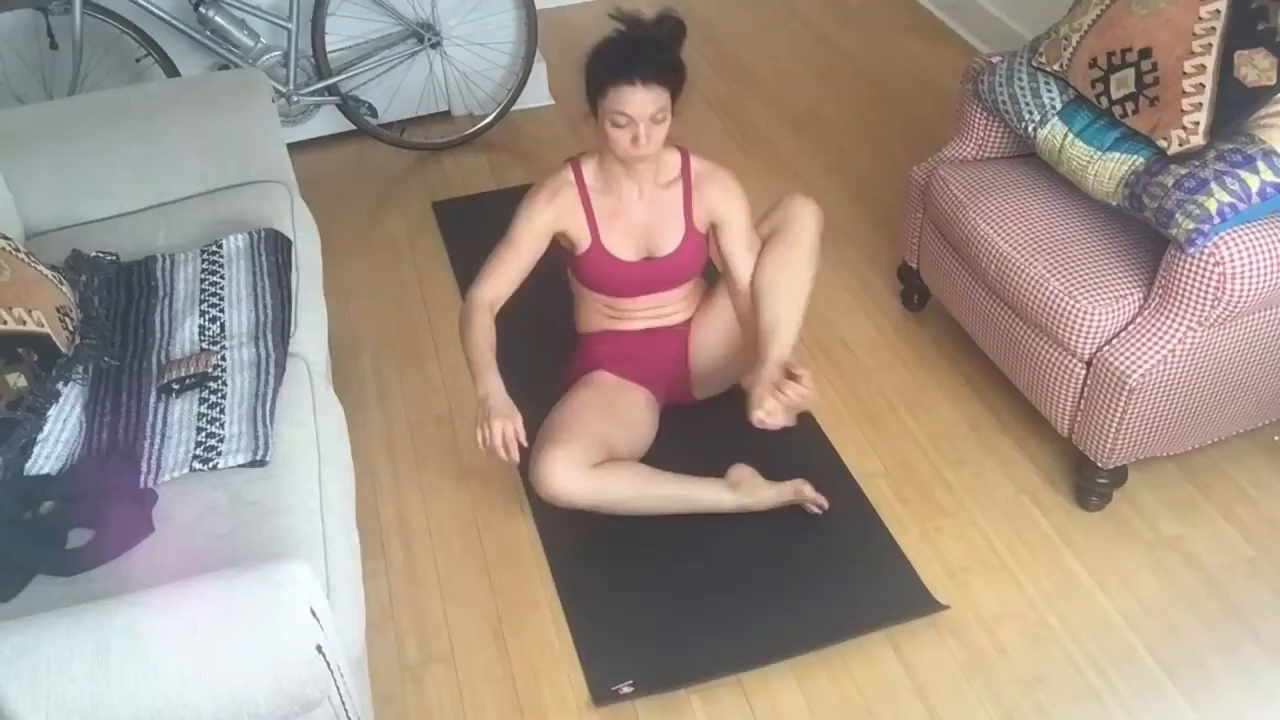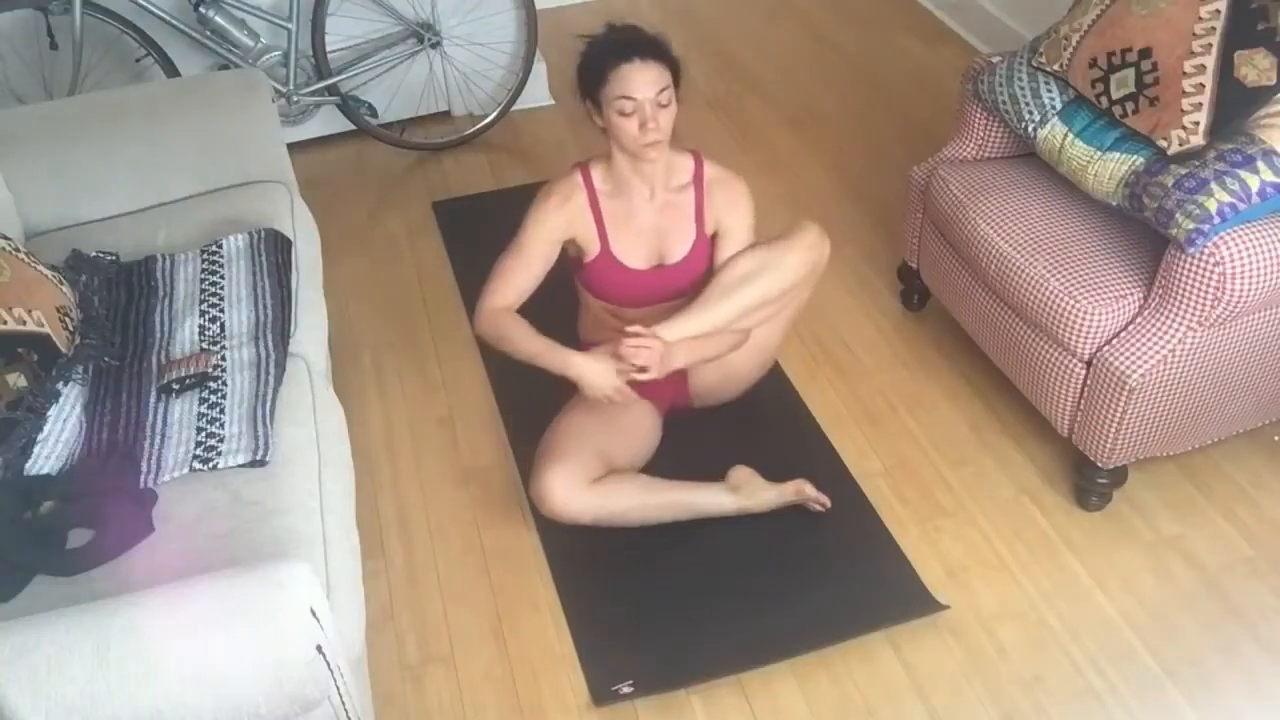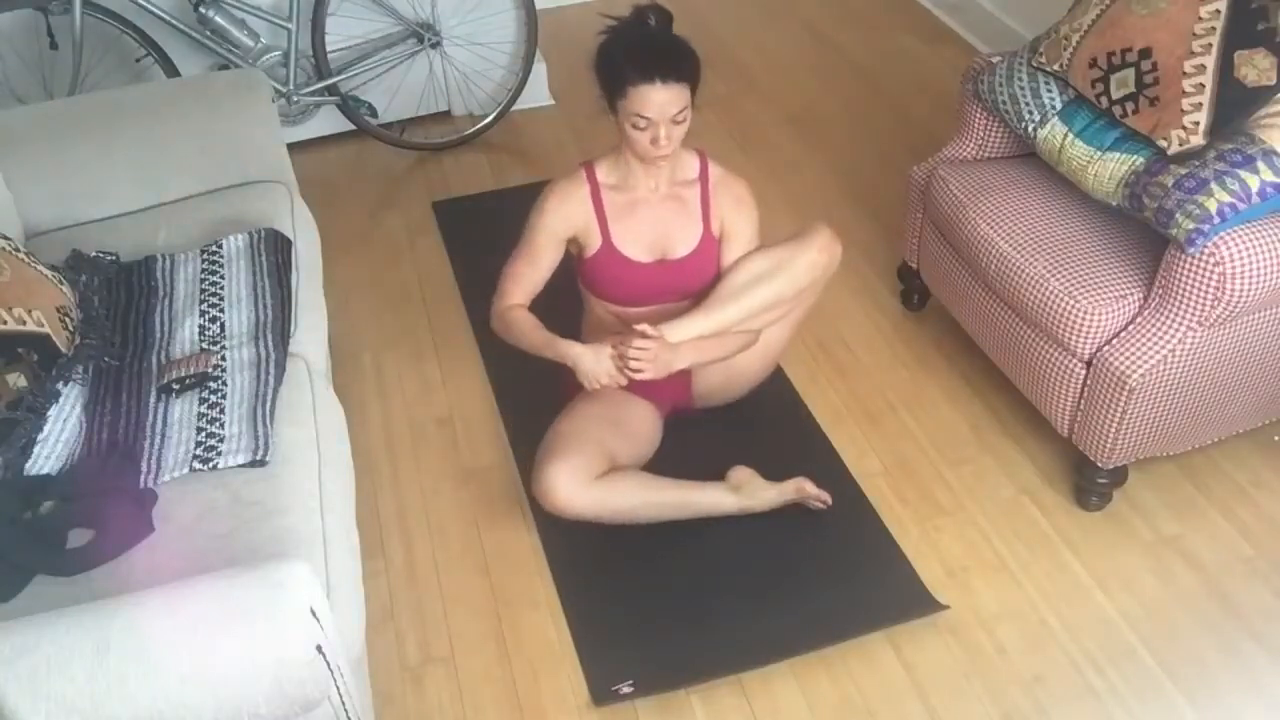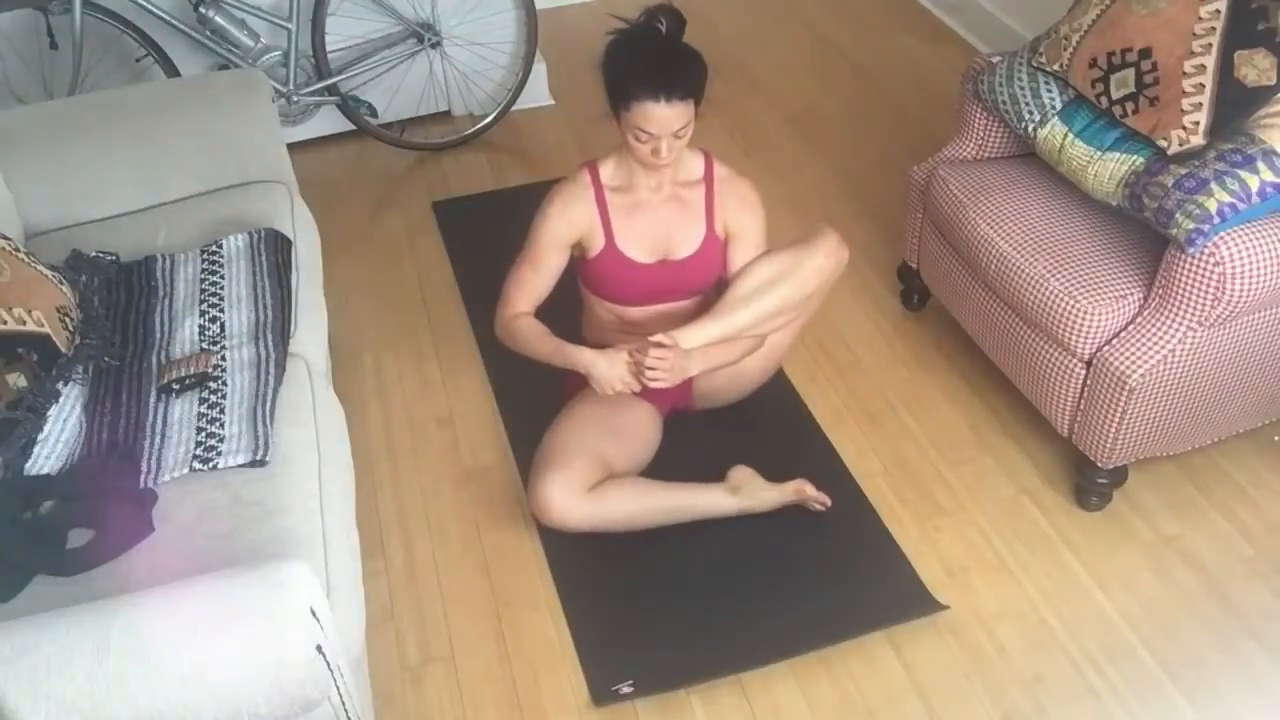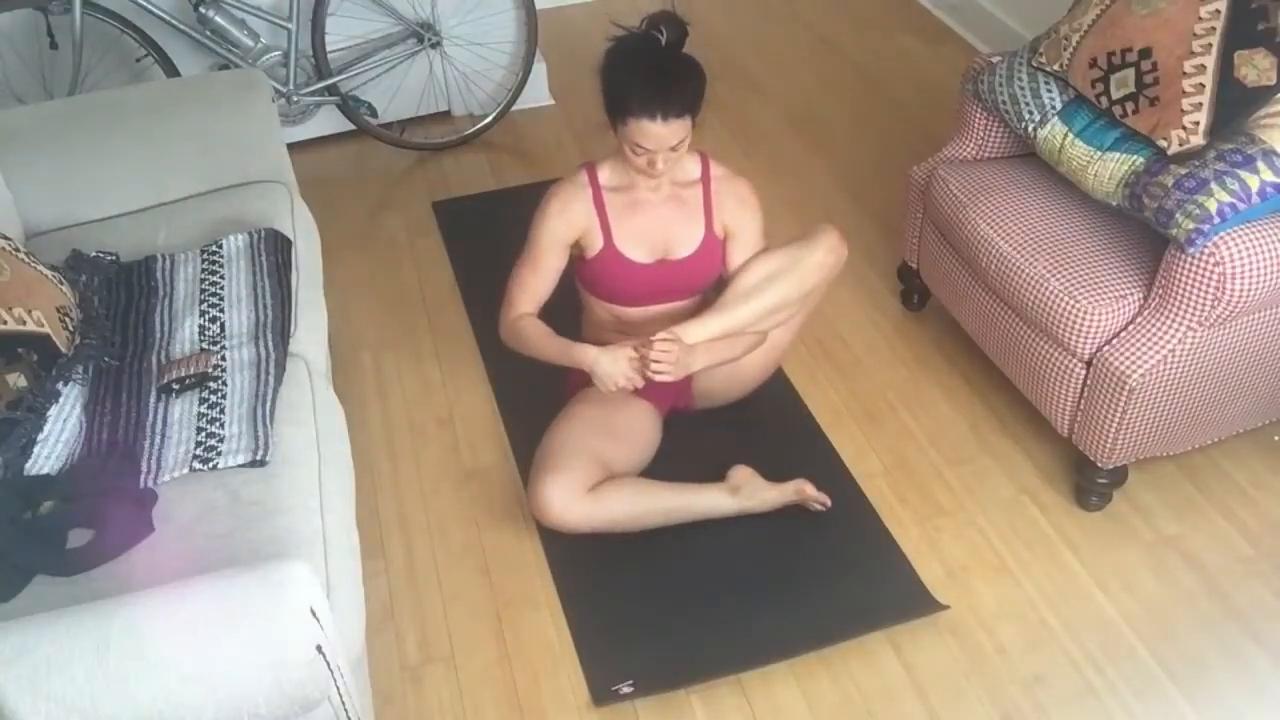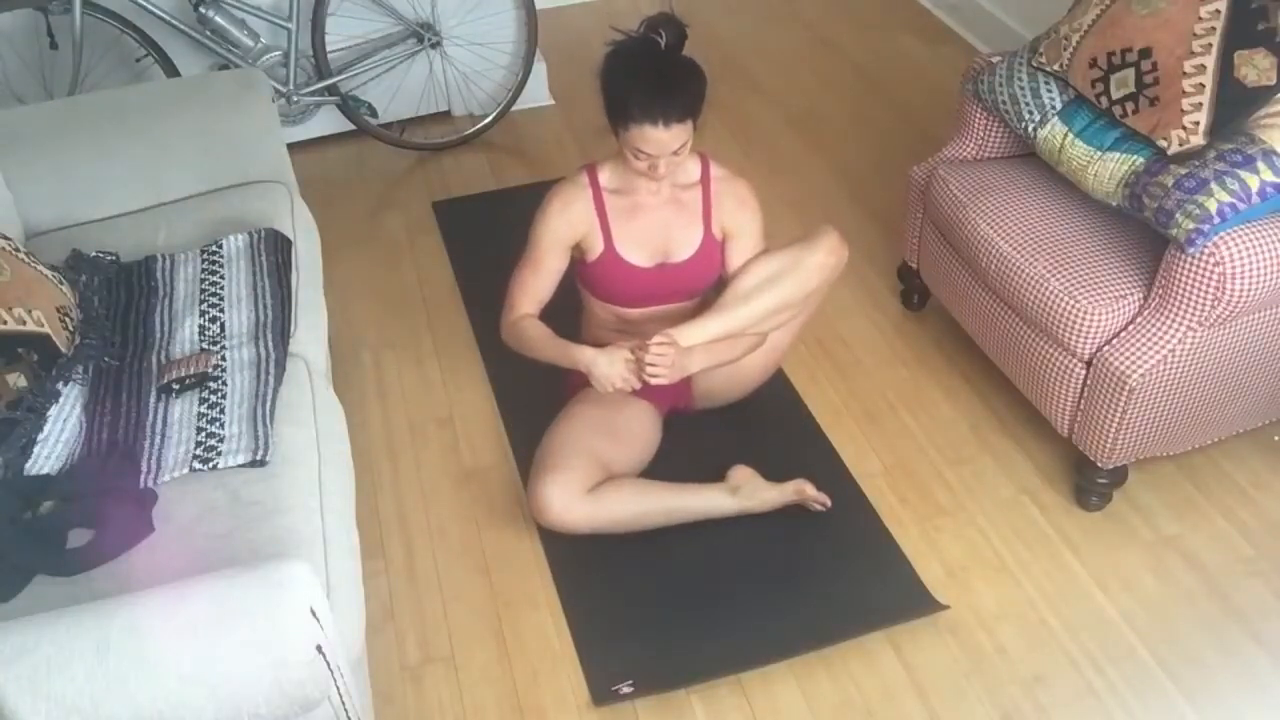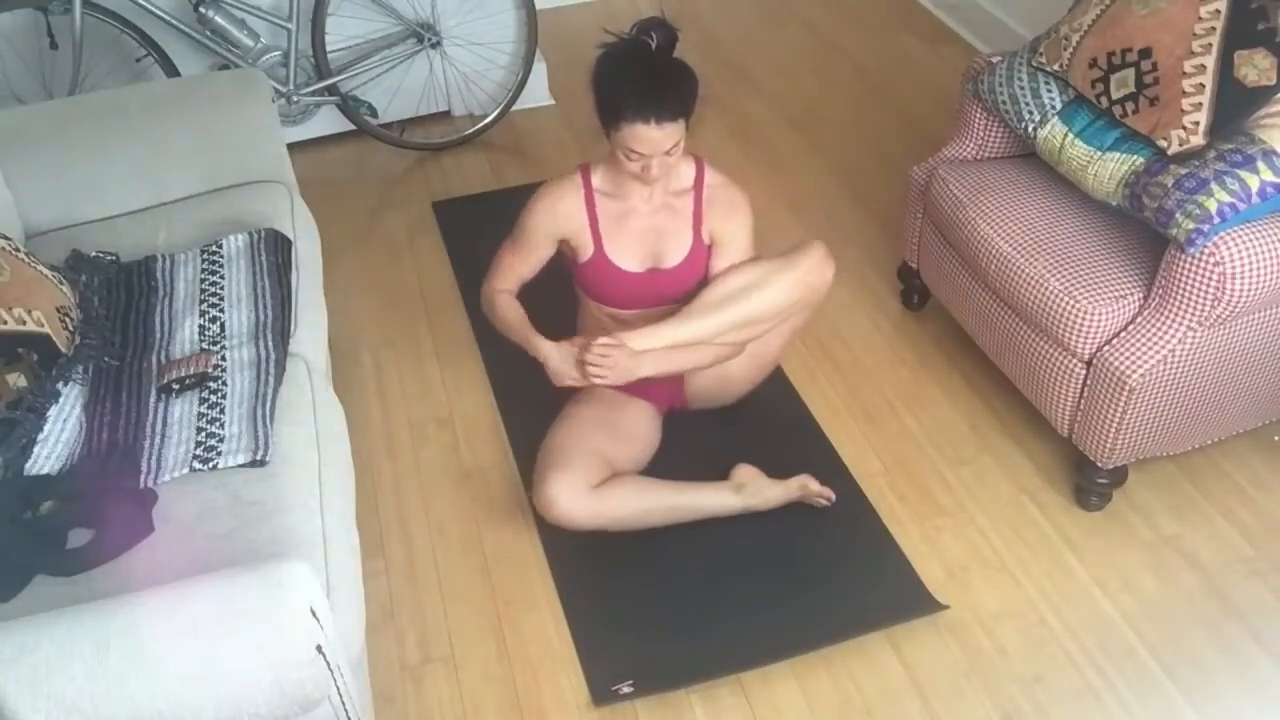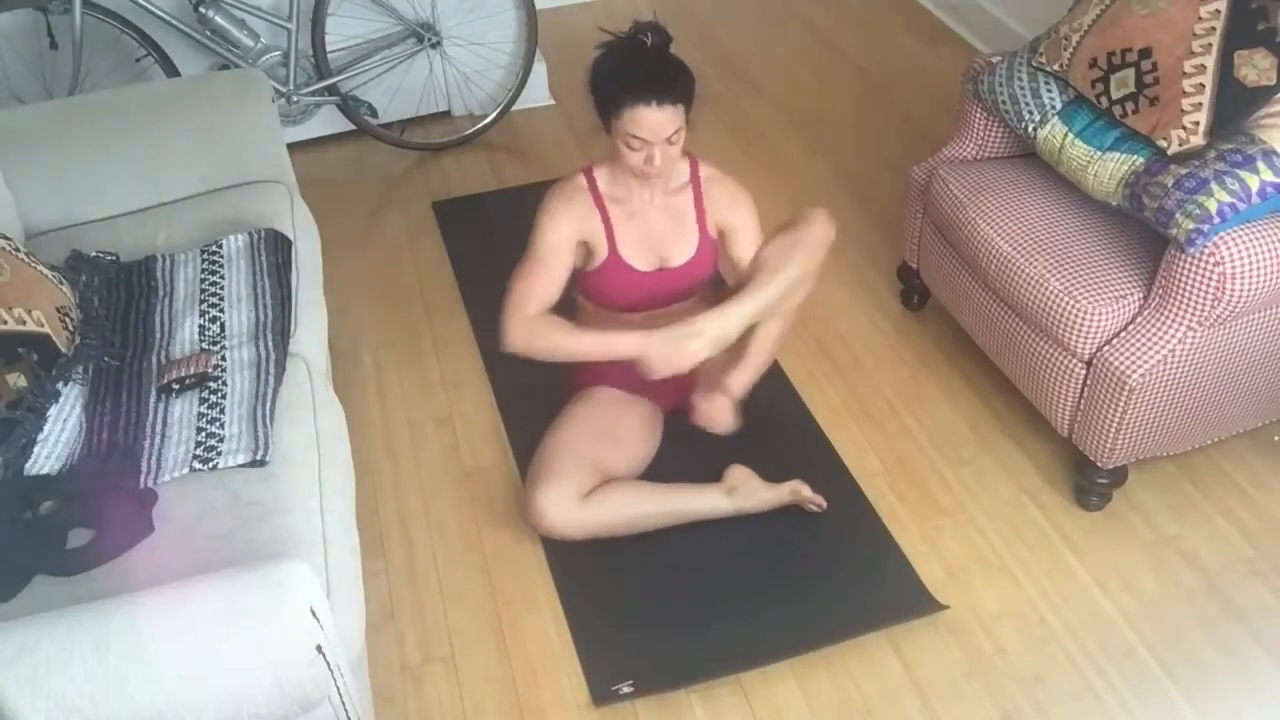
dt=0.7s
person 1, frame 1
left shoulder: (712, 186)
right shoulder: (560, 197)
left elbow: (753, 290)
right elbow: (481, 301)
left wrist: (770, 372)
right wrist: (491, 391)
left hip: (700, 351)
right hip: (615, 370)
left knee: (800, 213)
right knee: (555, 475)
left ankle: (768, 379)
right ankle: (737, 495)
person 1, frame 2
left shoulder: (722, 190)
right shoulder: (568, 201)
left elbow: (736, 324)
right elbow: (491, 313)
left wrist: (670, 351)
right wrist: (576, 365)
left hip: (703, 364)
right hip: (617, 383)
left knee: (809, 243)
right knee: (556, 491)
right ankle: (737, 496)
person 1, frame 3
left shoulder: (727, 194)
right shoulder: (571, 200)
left elbow: (745, 324)
right elbow: (506, 310)
left wrist: (672, 349)
right wrist: (573, 353)
left hip: (705, 367)
right hip: (621, 385)
left knee: (820, 246)
right knee: (559, 487)
left ankle: (666, 340)
right ankle: (738, 497)
person 1, frame 4
left shoulder: (732, 194)
right shoulder: (575, 201)
left elbow: (751, 321)
right elbow: (511, 319)
left wrist: (686, 355)
right wrist: (586, 360)
left hip: (707, 369)
right hip: (620, 382)
left knee: (828, 250)
right knee: (554, 500)
left ankle: (675, 346)
right ankle: (735, 495)
person 1, frame 5
left shoulder: (730, 194)
right shoulder: (573, 202)
left elbow: (753, 326)
right elbow: (515, 321)
left wrist: (688, 353)
right wrist: (589, 357)
left hip: (707, 369)
right hip: (619, 383)
left knee: (826, 247)
right knee: (555, 501)
left ankle: (677, 344)
right ankle: (737, 496)
person 1, frame 6
left shoulder: (729, 196)
right shoulder: (573, 204)
left elbow: (751, 325)
right elbow: (516, 322)
left wrist: (686, 355)
right wrist: (587, 358)
left hip: (706, 370)
right hip: (618, 381)
left knee: (827, 249)
right knee: (554, 502)
left ankle: (676, 343)
right ankle: (737, 495)
person 1, frame 7
left shoulder: (723, 201)
right shoulder: (564, 204)
left elbow: (729, 333)
right elbow: (497, 290)
left wrist: (636, 353)
right wrist: (545, 350)
left hip: (702, 370)
right hip: (619, 385)
left knee: (813, 265)
right knee: (559, 499)
left ankle: (629, 346)
right ankle: (738, 494)
person 1, frame 8
left shoulder: (720, 194)
right shoulder: (572, 206)
left elbow: (766, 301)
right elbow: (519, 331)
left wrist: (731, 386)
right wrist: (646, 343)
left hip: (706, 366)
right hip: (618, 379)
left knee: (816, 225)
right knee: (550, 509)
right ankle: (733, 495)
